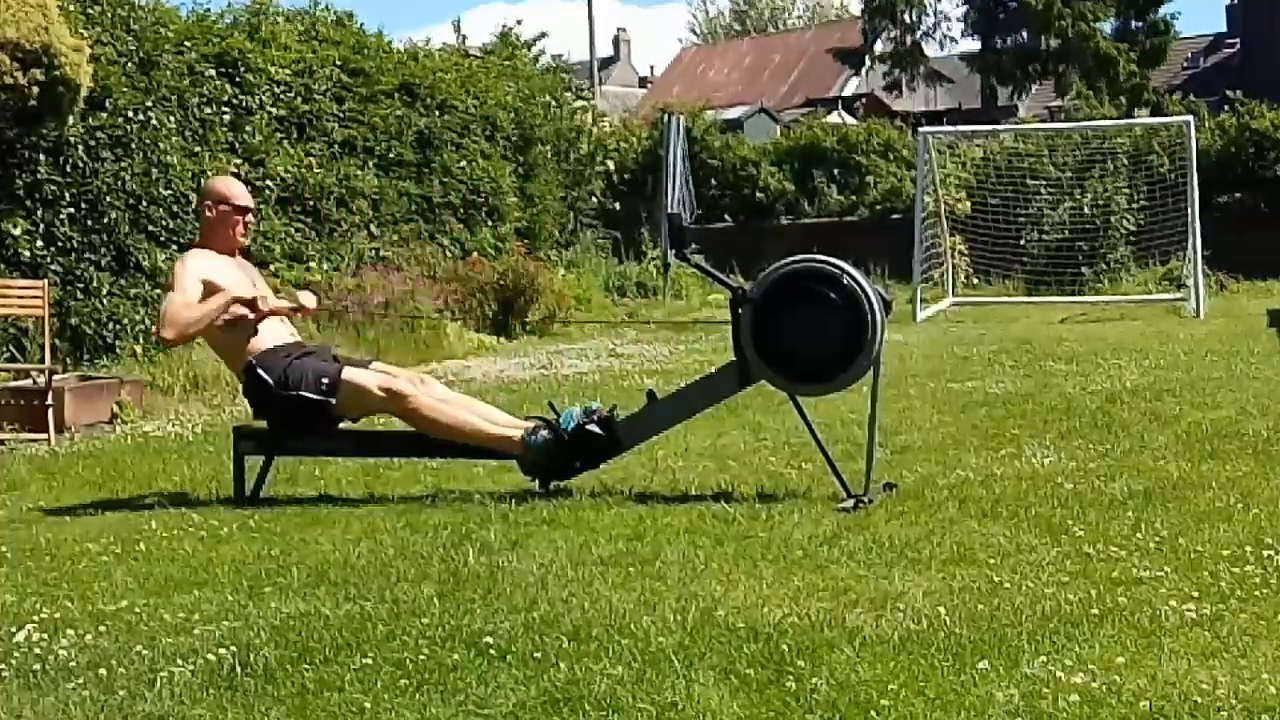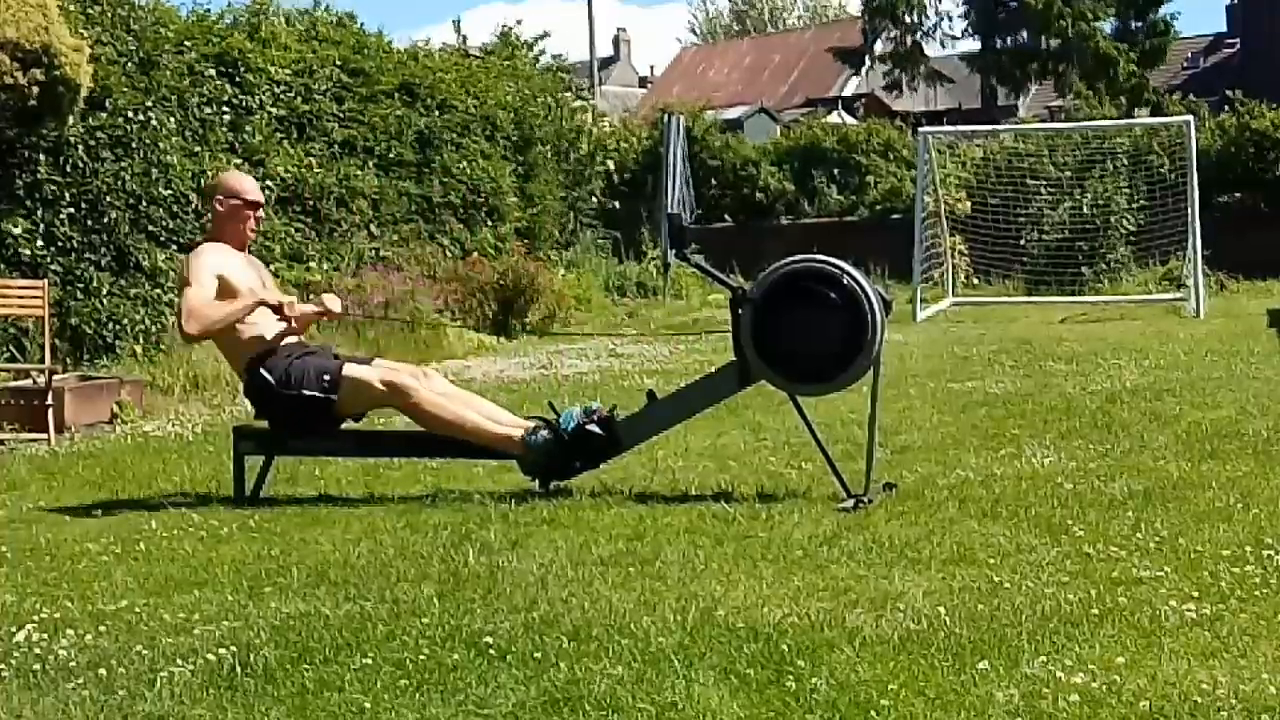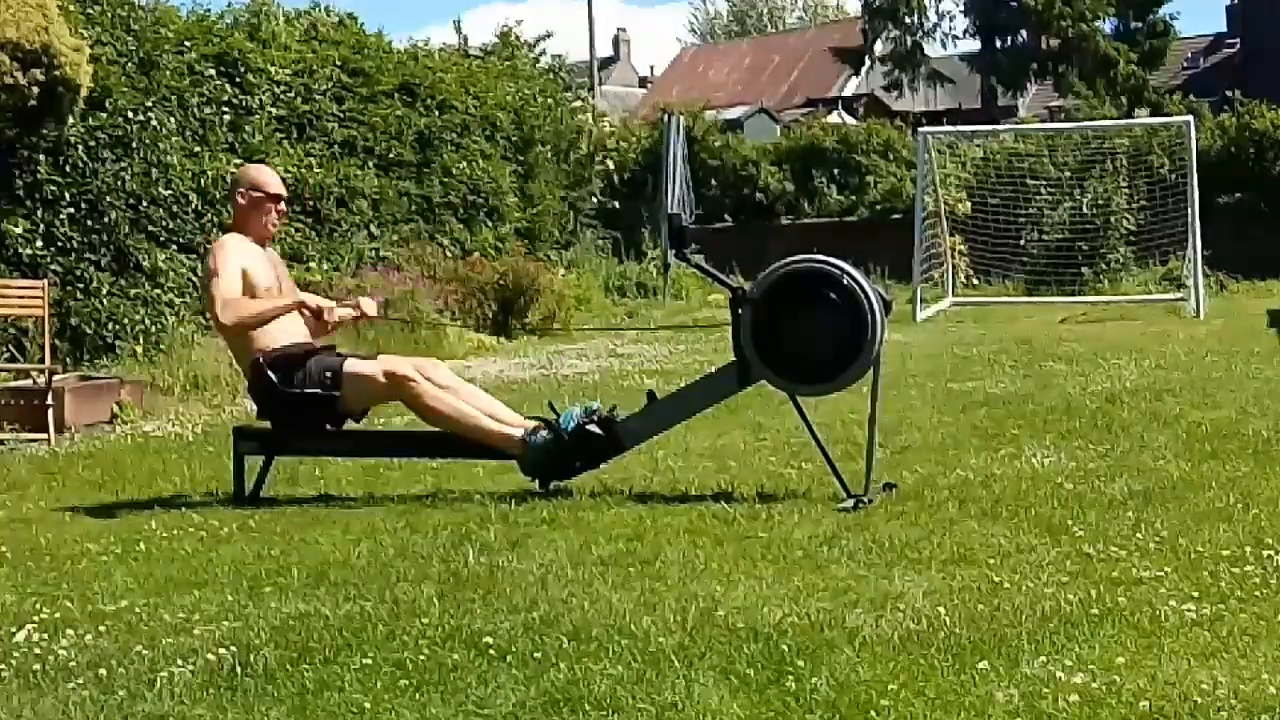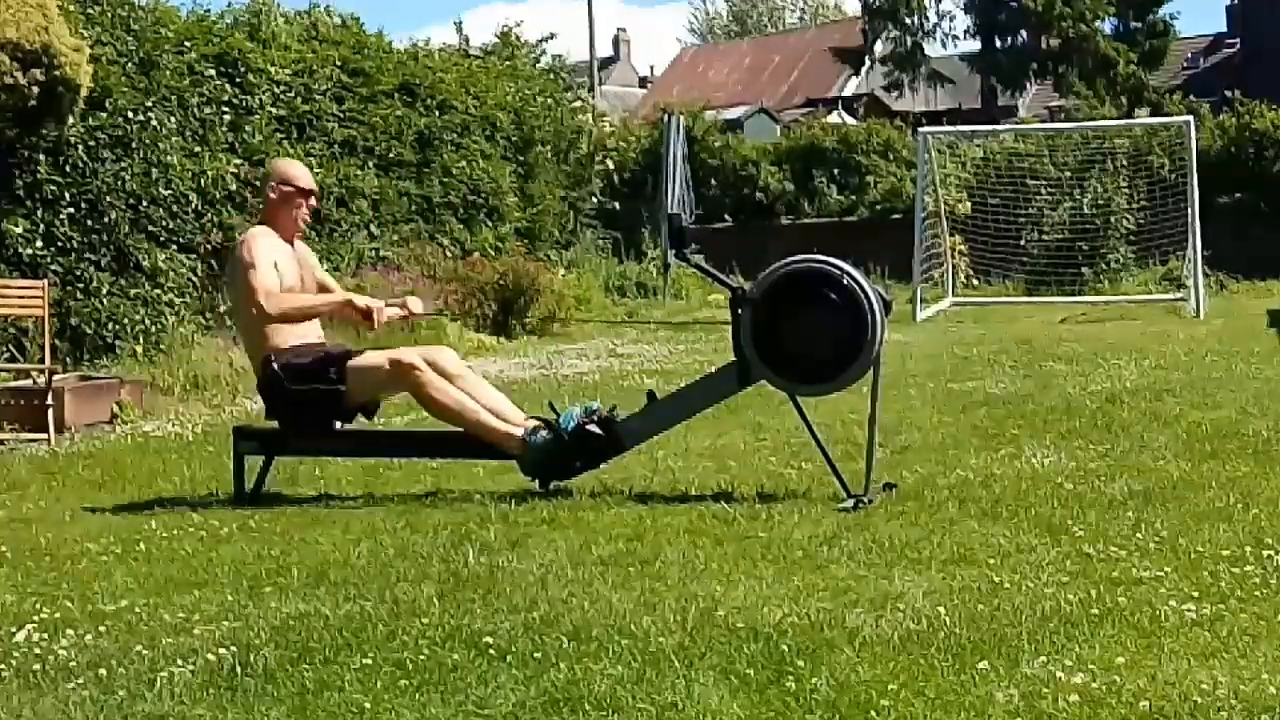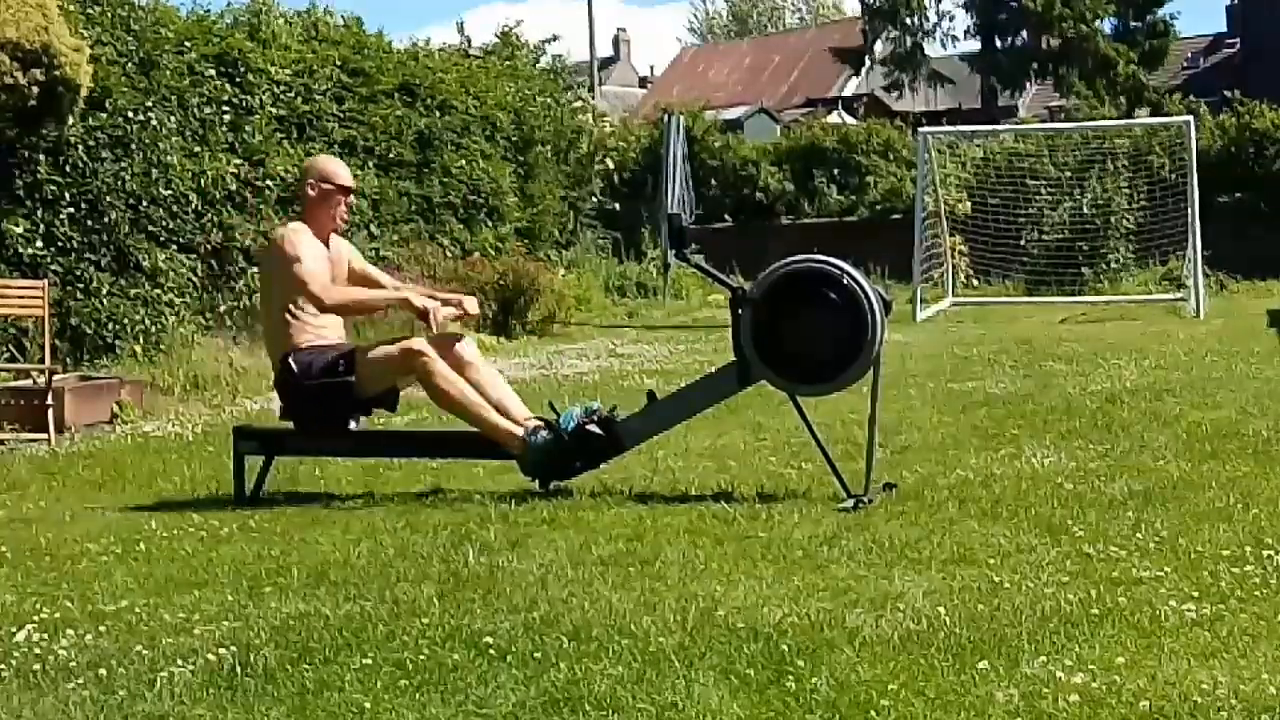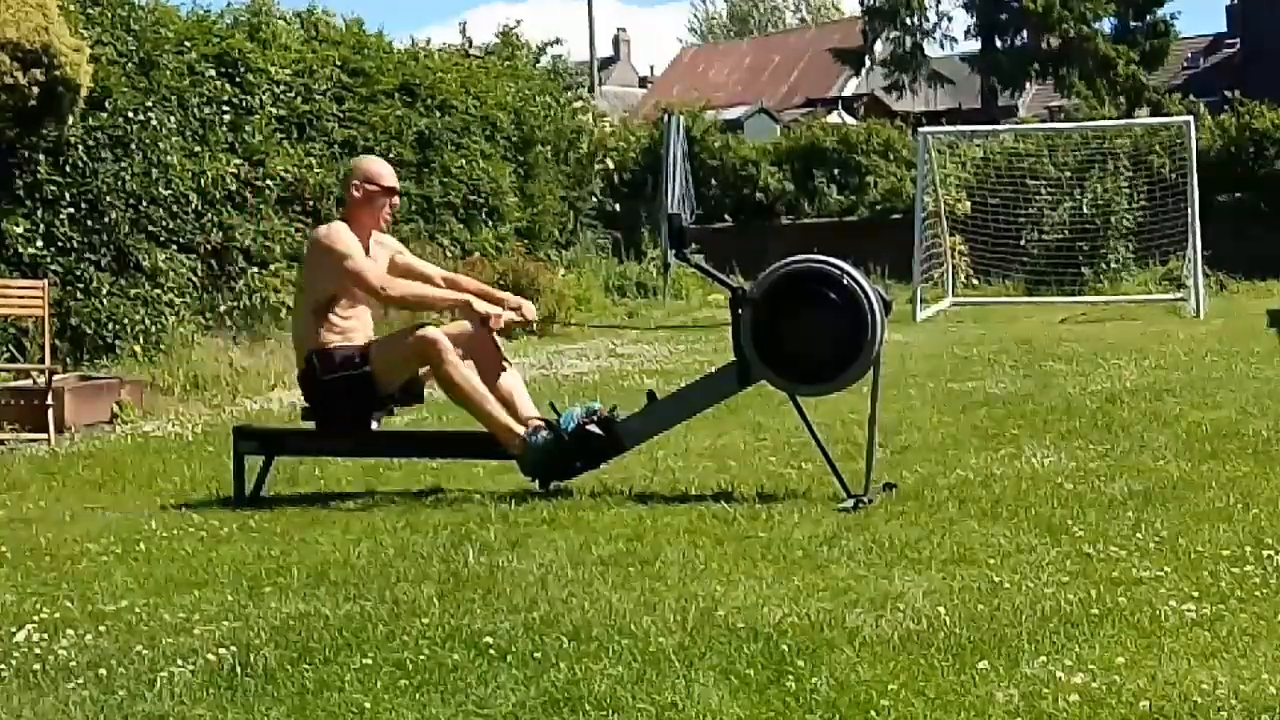
dt=0.1s
person 1, frame 1
left shoulder: (239, 263)
right shoulder: (193, 265)
right elbow: (168, 331)
left wrist: (289, 304)
right wrist: (236, 298)
left hip: (308, 360)
right hip: (276, 376)
left knee: (421, 381)
right knee: (394, 391)
left ankle: (538, 432)
right ankle: (524, 446)
person 1, frame 2
left shoulder: (247, 260)
right shoulder: (206, 258)
right elbow: (191, 326)
left wrist: (315, 309)
right wrist: (260, 299)
left hip: (310, 360)
right hip: (279, 376)
left knee: (425, 377)
right knee: (397, 385)
left ankle: (538, 431)
right ankle: (524, 446)
person 1, frame 3
left shoulder: (268, 253)
right shoulder: (229, 250)
left elbow: (317, 318)
right elbow: (225, 316)
left wrist: (348, 309)
right wrist: (305, 301)
left hip: (308, 364)
right hip: (278, 380)
left knee: (430, 369)
right knee: (401, 376)
left ankle: (536, 431)
right ankle: (522, 445)
person 1, frame 4
left shoulder: (300, 251)
right shoulder: (257, 242)
left elbow: (342, 305)
right elbow: (269, 308)
left wrist: (393, 306)
right wrist: (352, 300)
left hip: (320, 365)
right hip: (290, 378)
left knee: (440, 358)
right knee: (406, 364)
left ankle: (536, 430)
right ankle: (523, 444)
person 1, frame 5
left shoulder: (337, 244)
right shoulder: (290, 239)
left elbow: (392, 286)
right elbow: (322, 298)
left wrist: (439, 303)
right wrist: (406, 298)
left hip: (342, 366)
right hip: (304, 379)
left knee: (456, 344)
right knee: (417, 352)
left ankle: (533, 429)
right ankle: (521, 443)
person 1, frame 6
left shoulder: (381, 244)
right shoulder: (332, 238)
left elbow: (442, 278)
right elbow: (386, 290)
left wrist: (507, 299)
right wrist: (467, 302)
left hip: (365, 364)
right hip: (329, 375)
left knee: (479, 332)
right knee: (430, 339)
left ankle: (536, 427)
right ankle: (524, 444)
